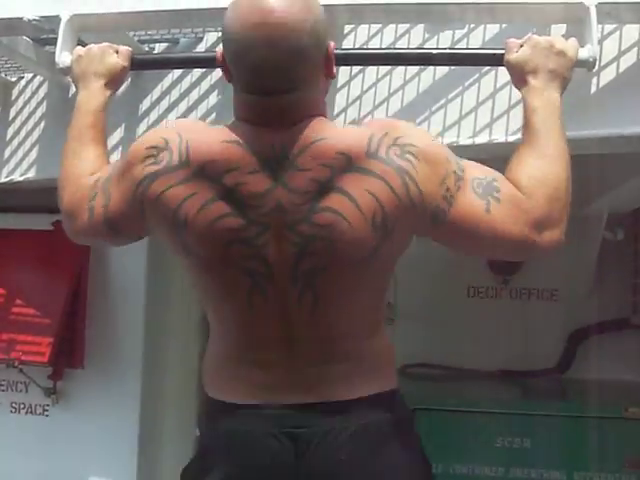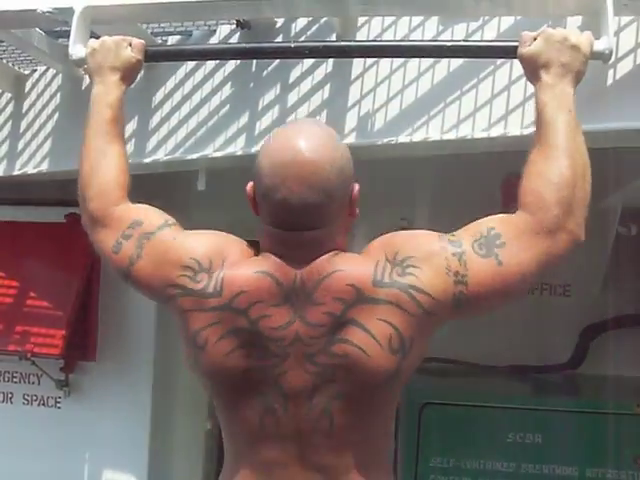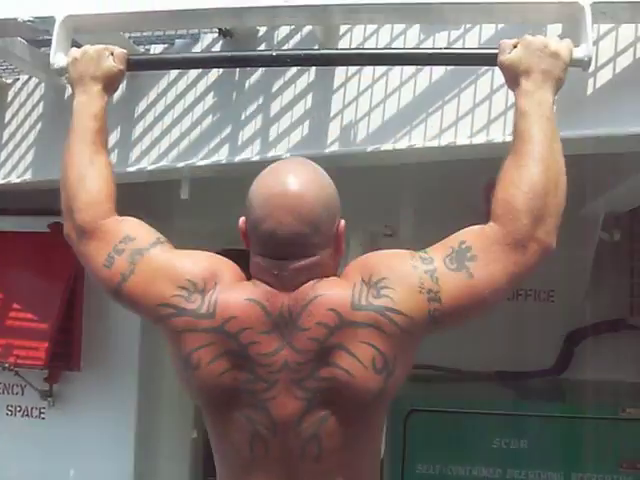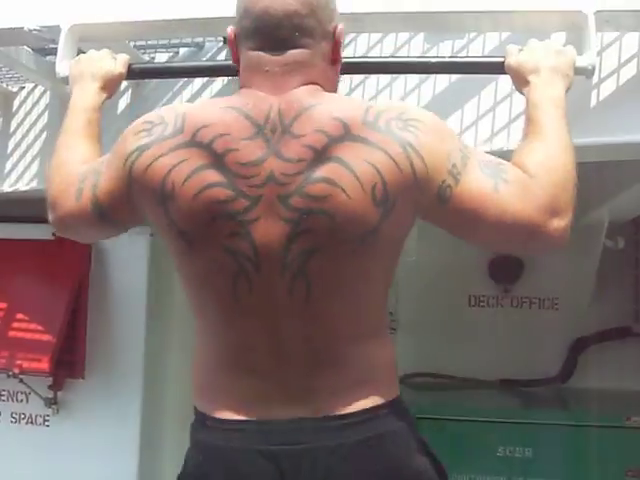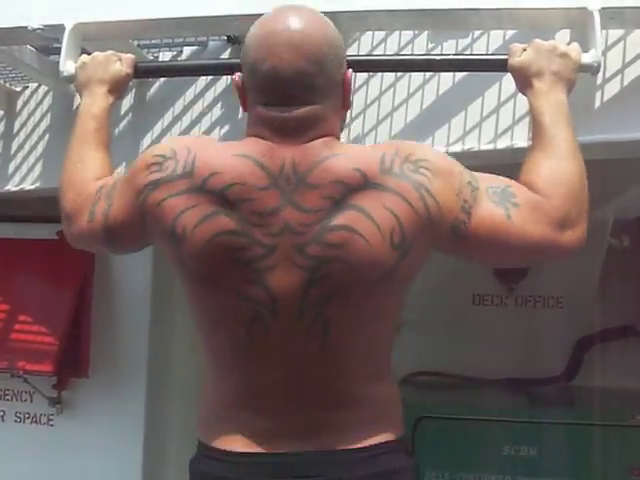
dt=1s
person 1, frame 1
left shoulder: (171, 158)
right shoulder: (391, 156)
left elbow: (80, 215)
right elbow: (540, 225)
left wrist: (93, 87)
right wrist: (542, 88)
right hip: (364, 436)
person 1, frame 2
left shoulder: (207, 278)
right shoulder: (404, 279)
left elbow: (102, 215)
right elbow: (556, 223)
left wrist: (107, 84)
right wrist: (555, 84)
person 1, frame 3
left shoulder: (198, 305)
right shoulder: (384, 307)
left elbow: (87, 225)
right elbow: (528, 232)
left wrist: (90, 94)
right wrist: (535, 90)
person 1, frame 4
left shoulder: (168, 137)
right shoulder: (391, 135)
left elbow: (67, 204)
right elbow: (547, 214)
left wrist: (87, 91)
right wrist: (545, 86)
person 1, frame 5
left shoulder: (177, 171)
right shoulder: (405, 177)
left elbow: (81, 220)
right elbow: (561, 227)
left wrist: (97, 96)
right wrist: (548, 91)
